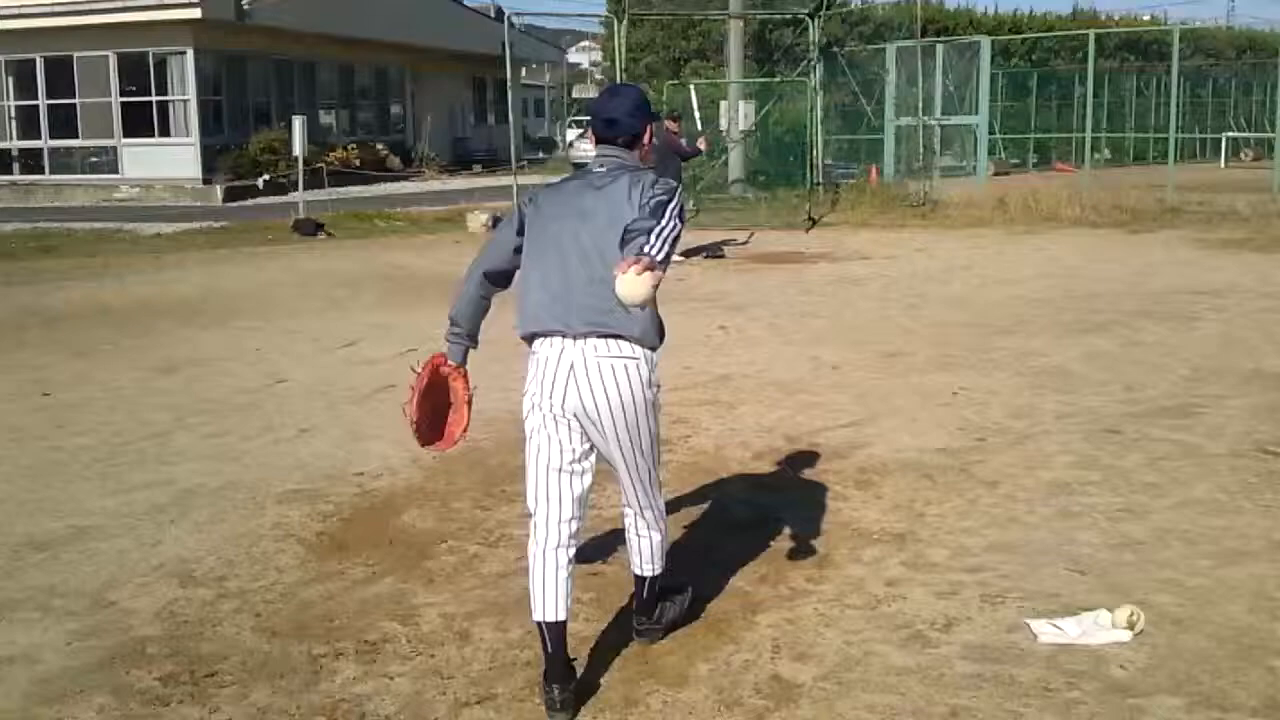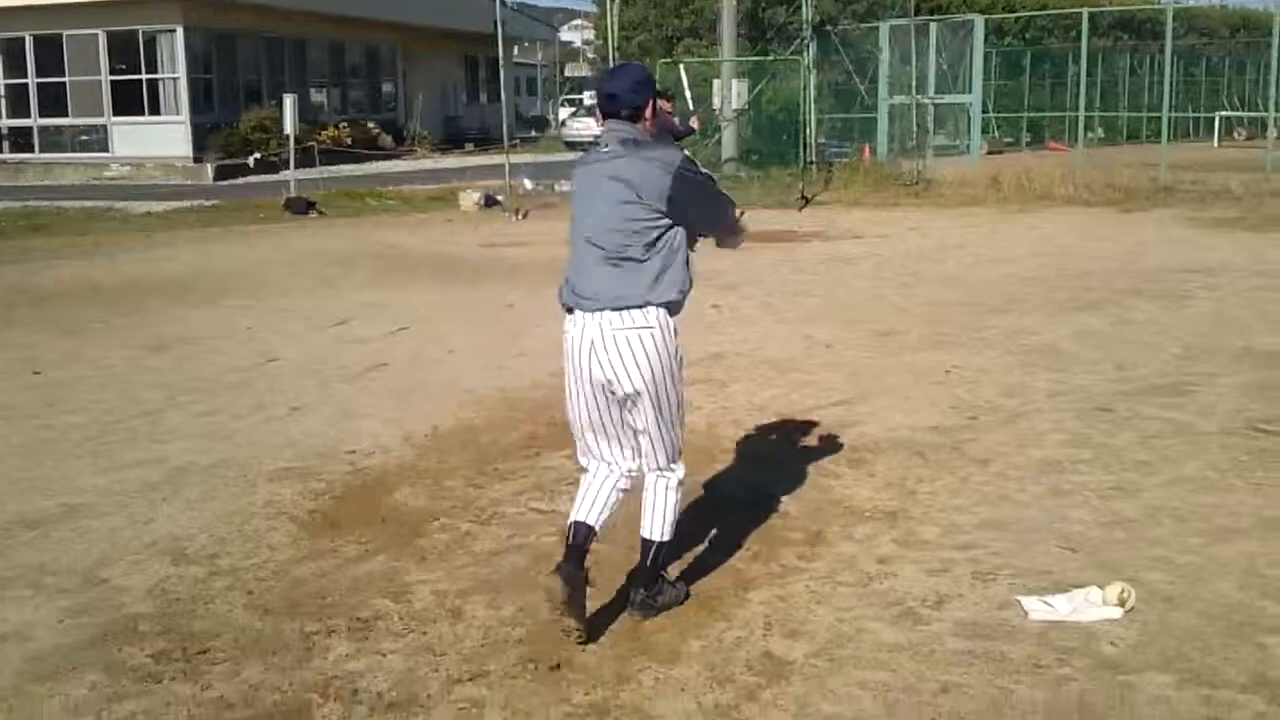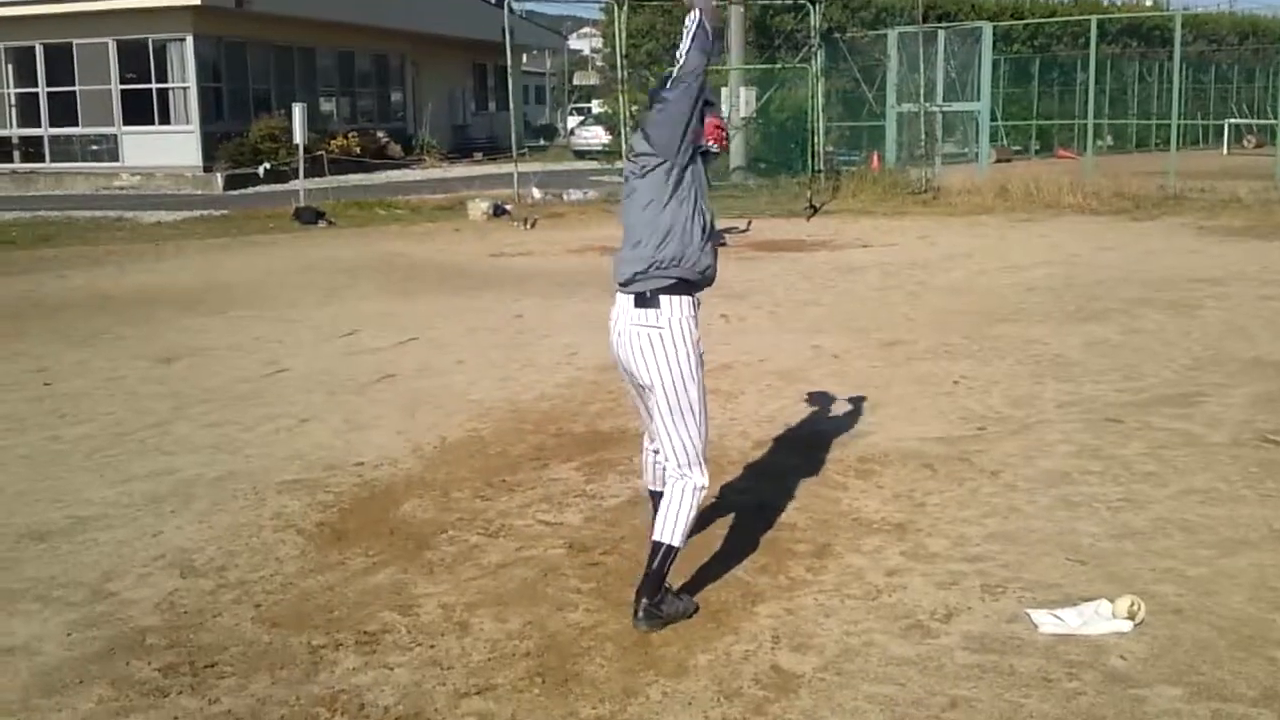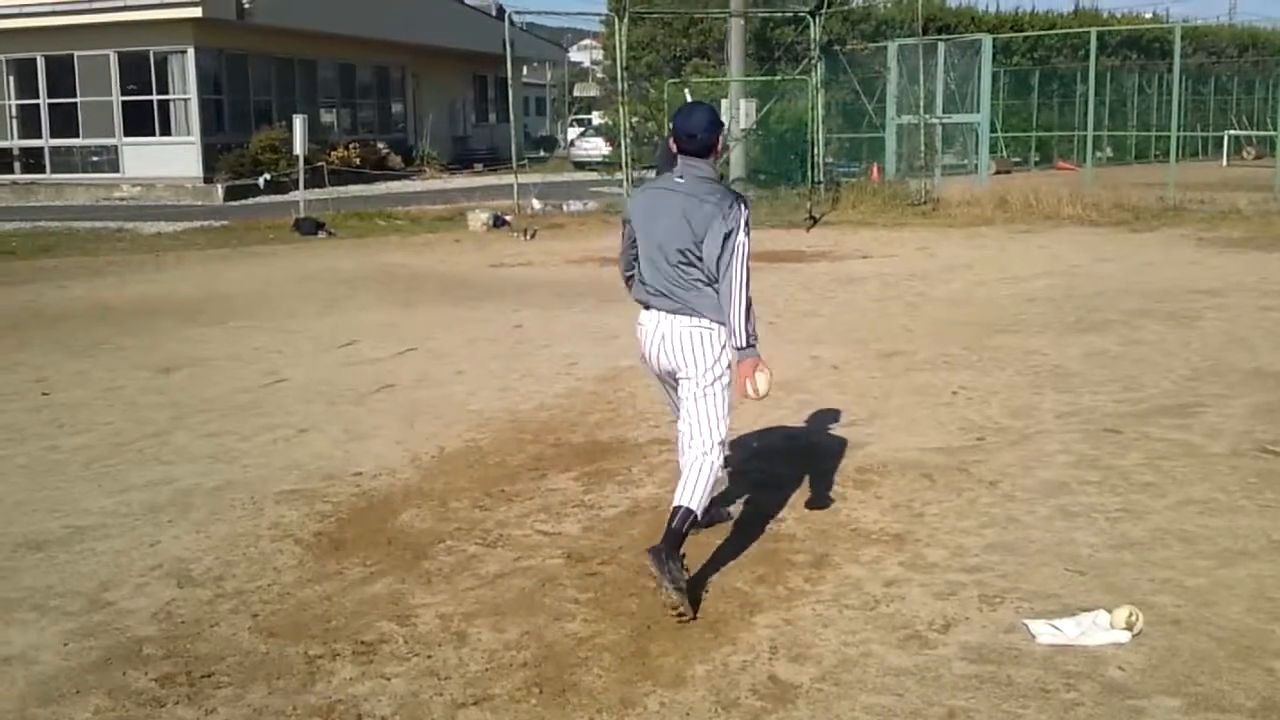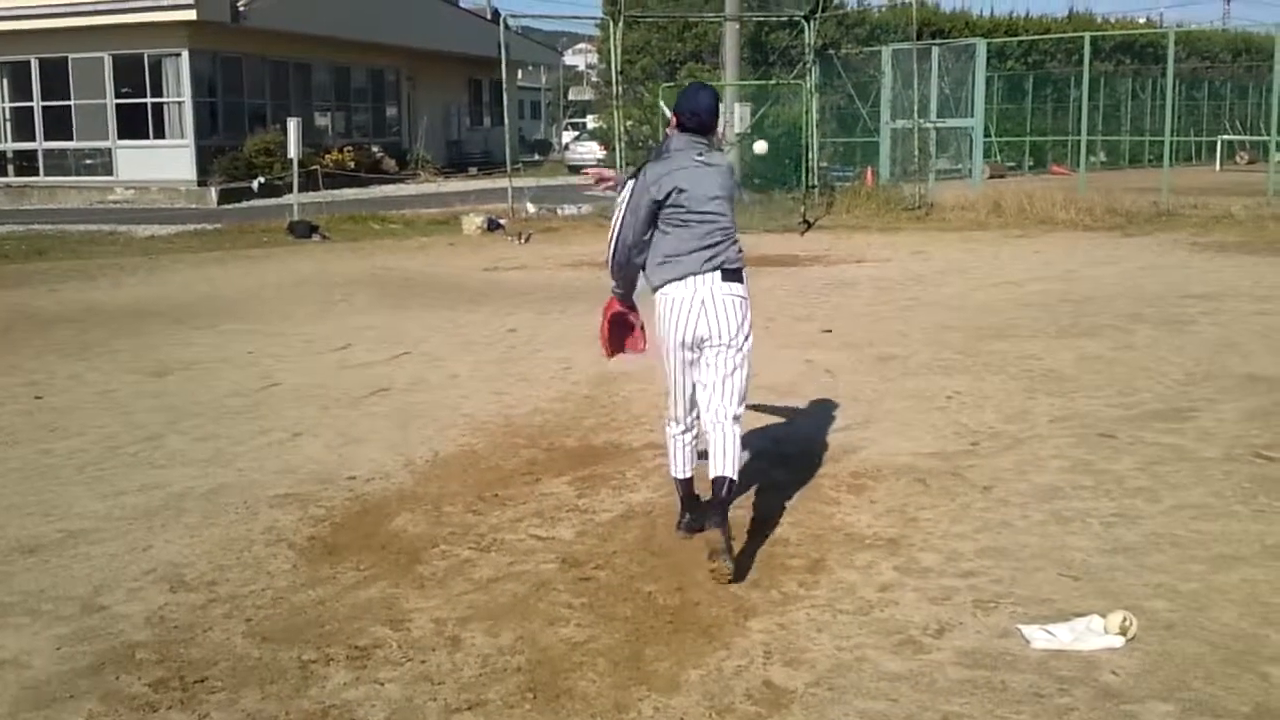
dt=0.3s
person 1, frame 1
left shoulder: (544, 199)
right shoulder: (659, 192)
left elbow: (486, 270)
right elbow: (660, 235)
left wrist: (457, 345)
right wrist: (646, 260)
left hip: (547, 364)
right hip: (618, 362)
left knee: (551, 521)
right knee: (644, 500)
right ankle: (651, 608)
person 1, frame 2
left shoulder: (583, 170)
right shoulder: (669, 164)
right elbow: (715, 214)
right wrist: (732, 228)
left hip: (582, 331)
right hip: (643, 331)
left knee: (607, 464)
right knee: (663, 465)
left ankle: (572, 566)
right ankle: (648, 583)
person 1, frame 3
left shoulder: (651, 155)
right shoulder: (663, 138)
right elbow: (684, 78)
left hip: (628, 316)
right hip: (665, 319)
left knee: (663, 437)
right knee: (687, 463)
left ankle: (664, 512)
right ankle: (650, 596)
person 1, frame 4
left shoulder: (643, 196)
right shoulder: (729, 205)
left elbow: (628, 265)
right elbow: (733, 280)
right wrist: (746, 348)
left hip: (651, 327)
right hip: (700, 332)
left knee: (690, 424)
right knee: (705, 450)
left ankle: (692, 509)
right ankle: (667, 551)
person 1, frame 5
left shoulder: (652, 175)
right shoulder: (725, 169)
left elbow: (626, 244)
left wrist: (623, 293)
right wrist: (629, 181)
left hip: (677, 300)
right hip: (728, 296)
left knee: (683, 415)
right knee: (726, 417)
left ankle: (692, 508)
right ankle: (717, 515)
